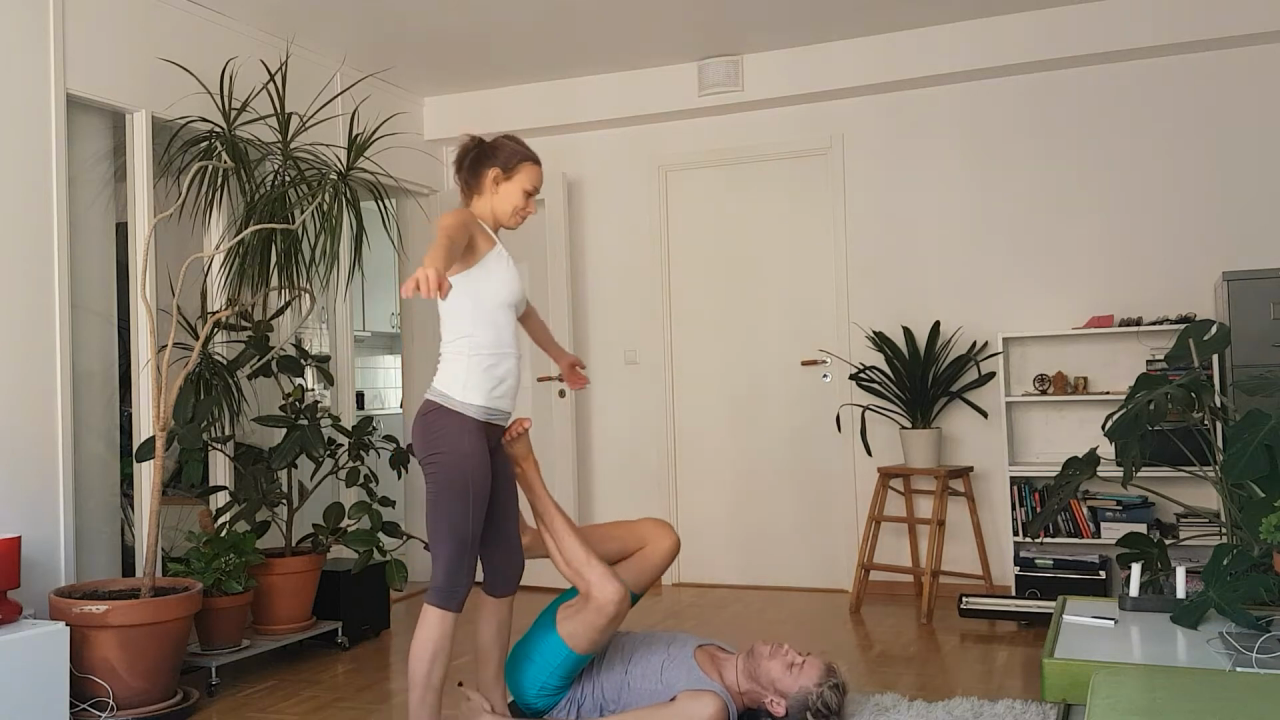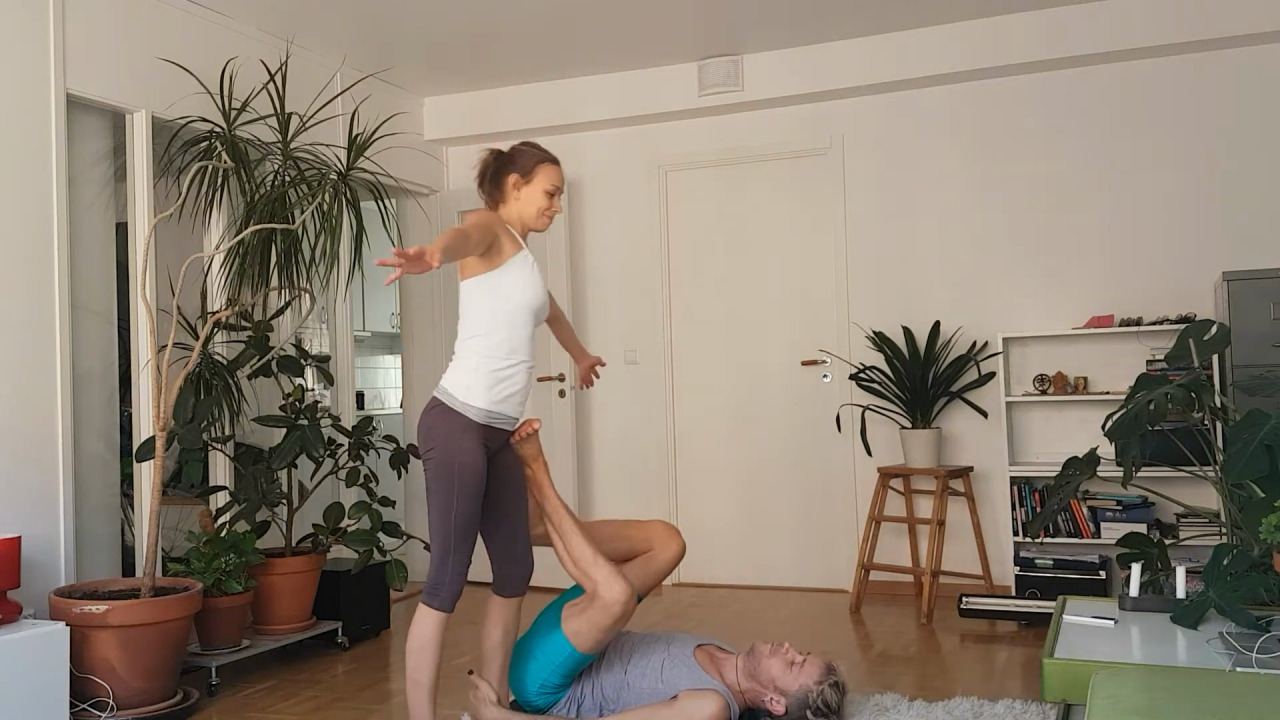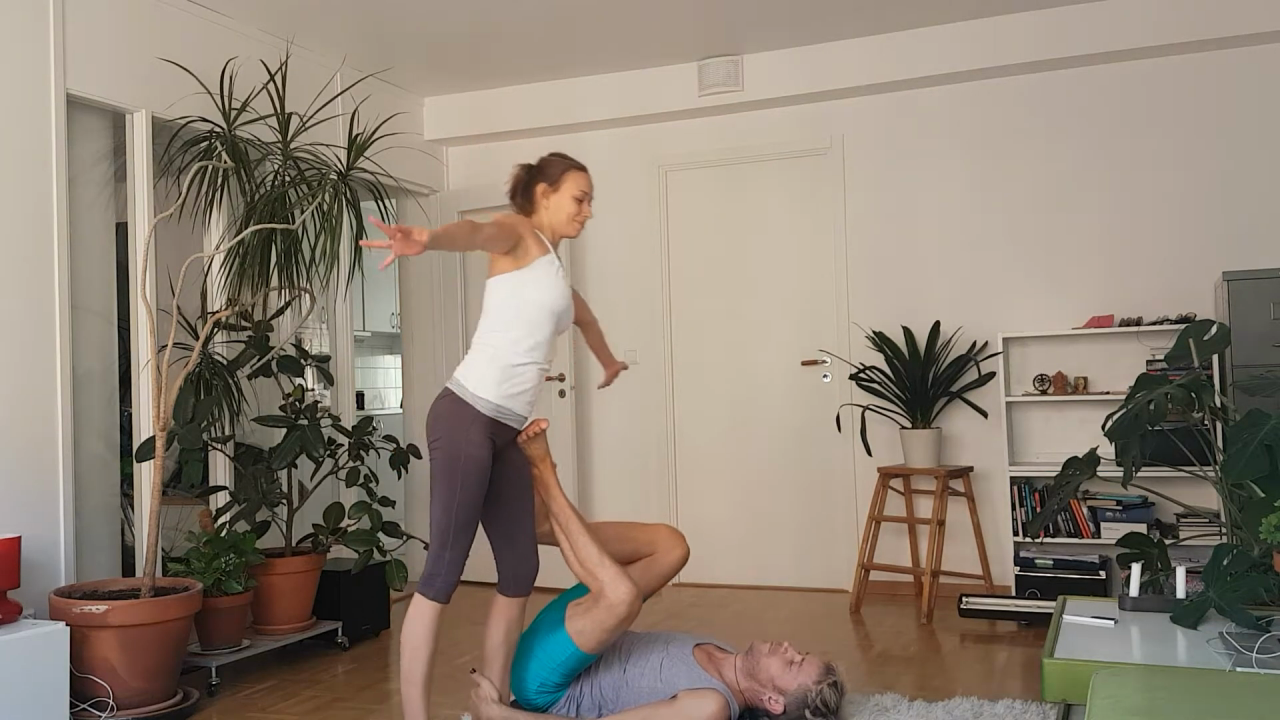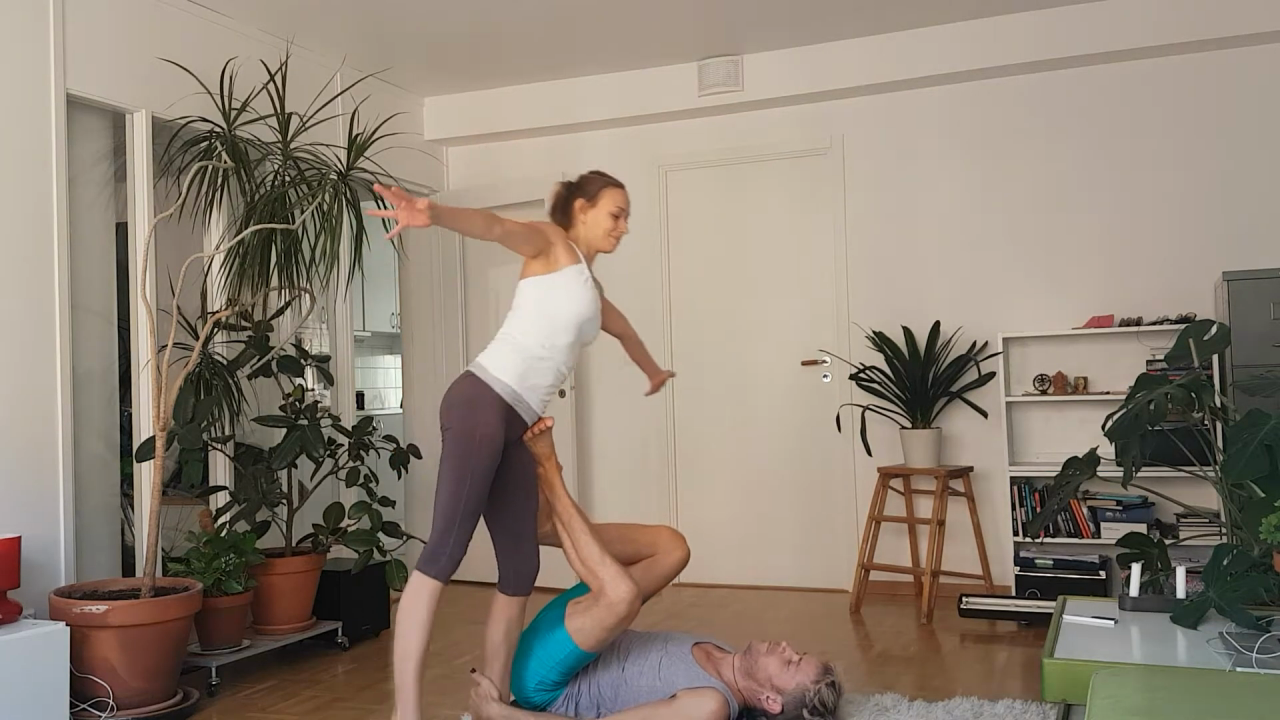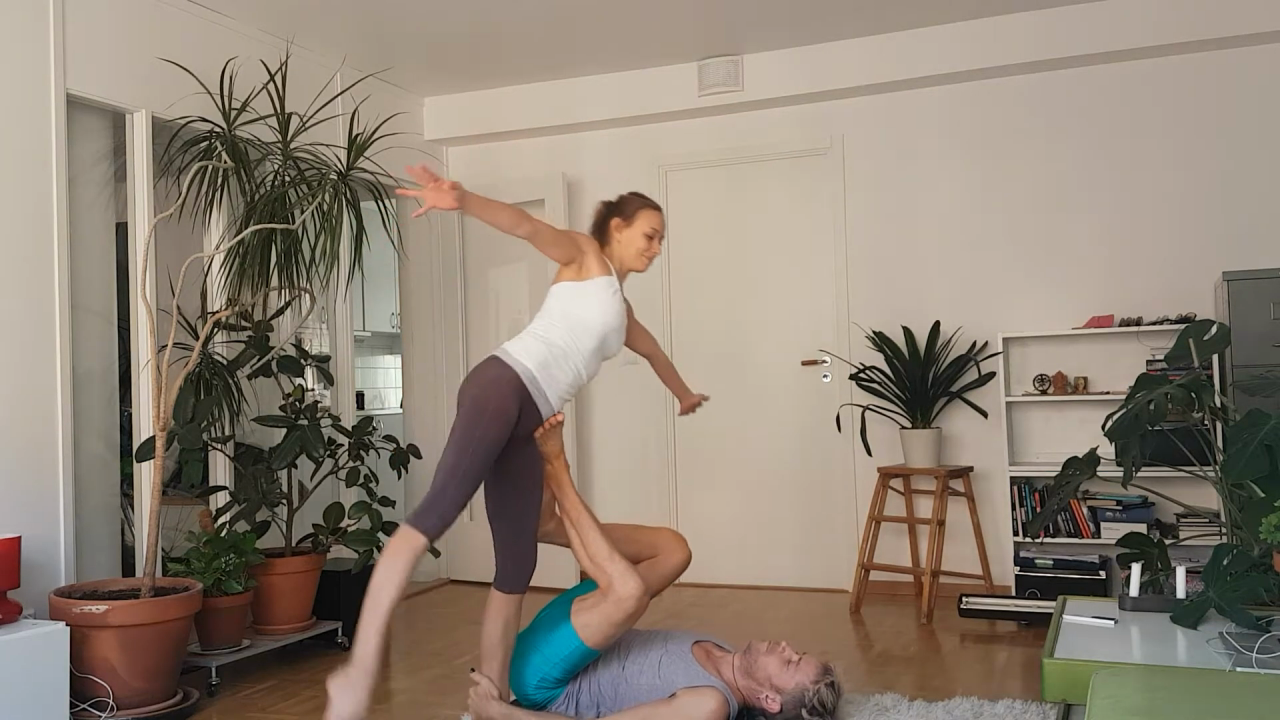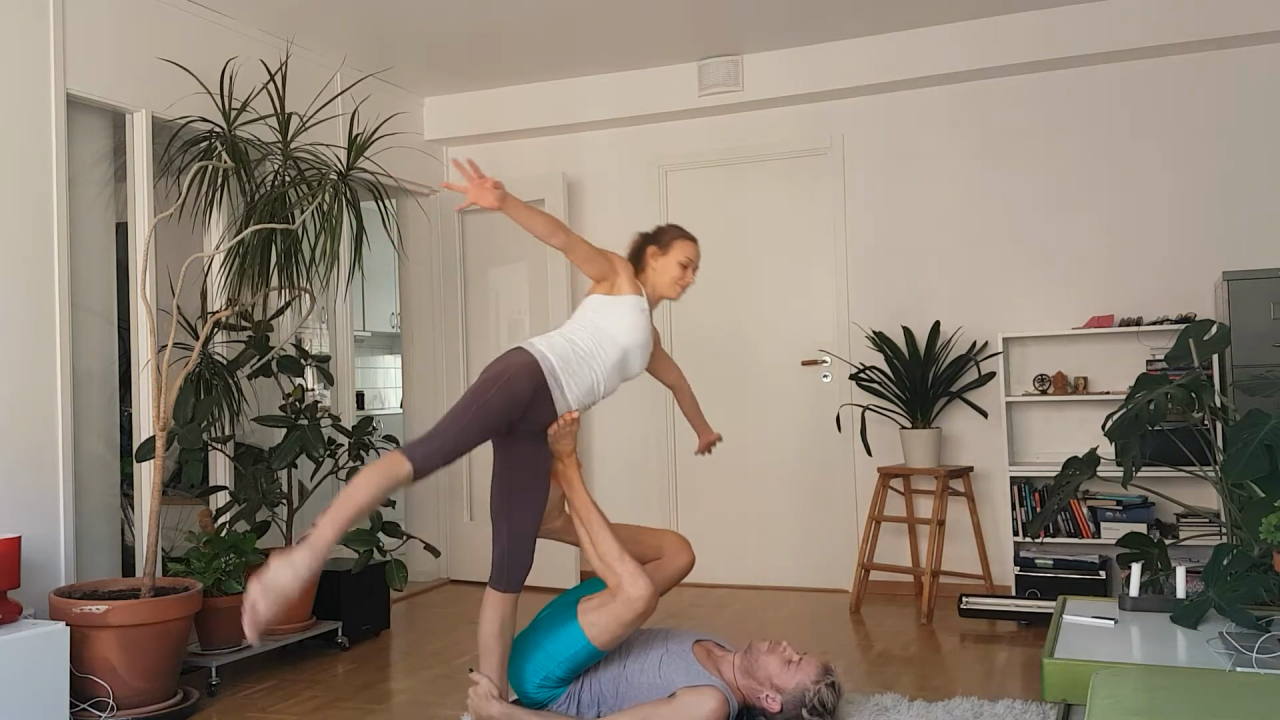
dt=0.2s
person 1, frame 1
left shoulder: (492, 247)
right shoulder: (464, 228)
left elbow: (519, 308)
right elbow: (445, 241)
left wrist: (561, 355)
right wrist: (433, 264)
left hip: (488, 429)
right hip: (453, 423)
left knee: (505, 573)
right knee: (452, 581)
person 1, frame 2
left shoulder: (524, 254)
right shoulder: (491, 231)
left elbow: (550, 310)
right elbow: (463, 236)
left wrist: (581, 356)
right wrist: (433, 254)
left hip: (499, 433)
right hip: (457, 423)
left knee: (514, 572)
right knee: (446, 580)
person 1, frame 3
left shoulder: (554, 267)
right shoulder: (518, 236)
left elbow: (581, 313)
right elbow: (474, 233)
left wrist: (606, 358)
right wrist: (425, 237)
left hip: (505, 431)
right hip: (465, 415)
left knee: (518, 571)
right knee: (444, 571)
person 1, frame 4
left shoulder: (589, 283)
right shoulder: (550, 245)
left elbow: (618, 323)
right elbow: (494, 227)
left wrist: (652, 369)
right wrist: (434, 214)
left hip: (514, 426)
right hip: (482, 400)
left knee: (519, 571)
right knee: (445, 552)
person 1, frame 5
left shoulder: (621, 307)
right shoulder: (584, 255)
left elbow: (644, 342)
right elbow: (534, 230)
left wrist: (682, 391)
right wrist: (459, 200)
left hip: (529, 422)
right hip: (504, 384)
left knee: (516, 569)
right knee: (438, 509)
right ankle: (362, 665)
person 1, frame 6
left shoulder: (650, 340)
right shoulder: (616, 277)
left elbow: (675, 378)
right elbow: (566, 241)
left wrist: (701, 426)
right wrist: (506, 204)
left hip: (538, 423)
right hip: (526, 374)
left knee: (512, 568)
right knee: (426, 453)
right ankle: (304, 557)
person 2, frame 1
right shoulder: (734, 665)
left hip: (545, 687)
right hip: (578, 657)
left knee: (609, 592)
right knee: (659, 537)
left ankle: (529, 477)
right ankle: (528, 540)
person 2, frame 2
right shoulder: (735, 665)
left hip: (545, 685)
right hip: (578, 658)
left knee: (616, 593)
right knee: (666, 540)
left ankle: (537, 477)
right ankle: (537, 525)
person 2, frame 3
right shoulder: (733, 665)
left hip: (545, 684)
right hip: (572, 652)
left knee: (620, 593)
right knee: (669, 544)
left ankle: (544, 477)
right ankle: (544, 523)
person 2, frame 4
right shoulder: (733, 667)
left hip: (542, 678)
right hip: (563, 651)
left knee: (621, 592)
right knee: (670, 546)
left ankle: (549, 477)
person 2, frame 5
right shoulder: (734, 666)
left hip: (542, 676)
right hip: (568, 652)
left knee: (629, 589)
right knee: (672, 549)
left ankle: (556, 472)
right ankle: (546, 523)
person 2, frame 6
right shoulder: (733, 665)
left hip: (541, 673)
right hip: (563, 649)
left knee: (638, 590)
right knee: (676, 552)
left ankle: (566, 469)
right ankle: (552, 520)
